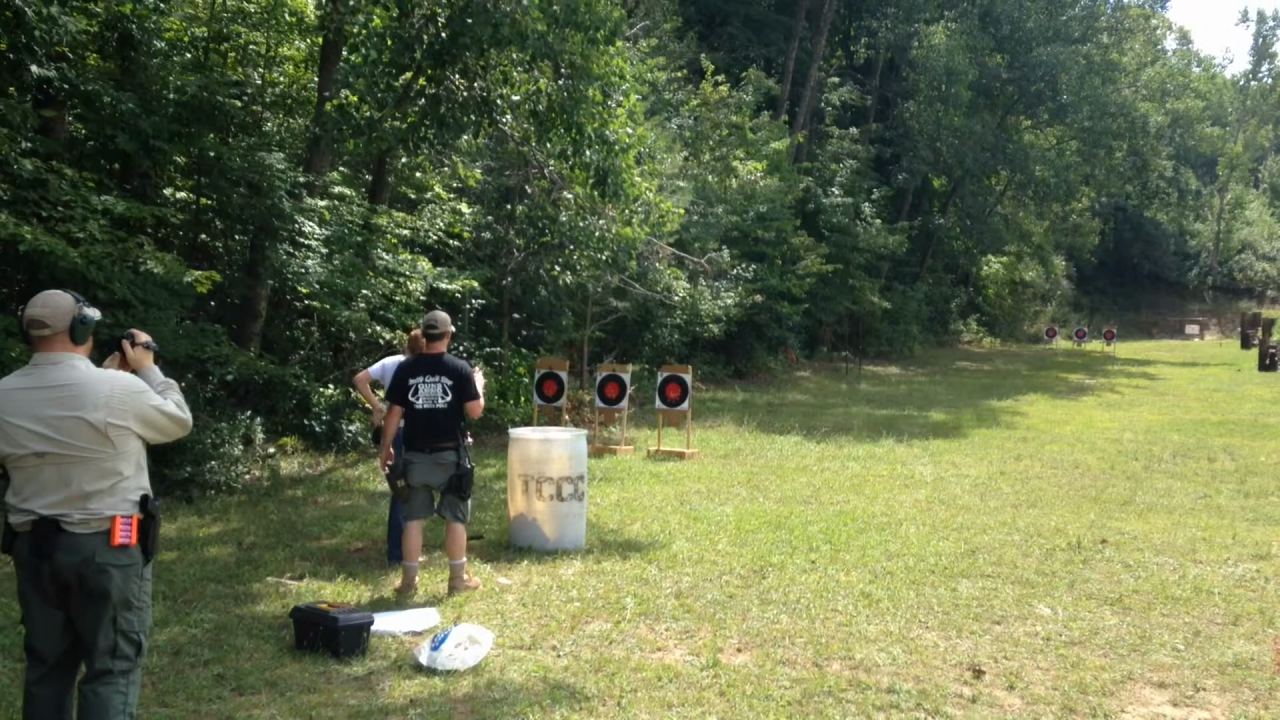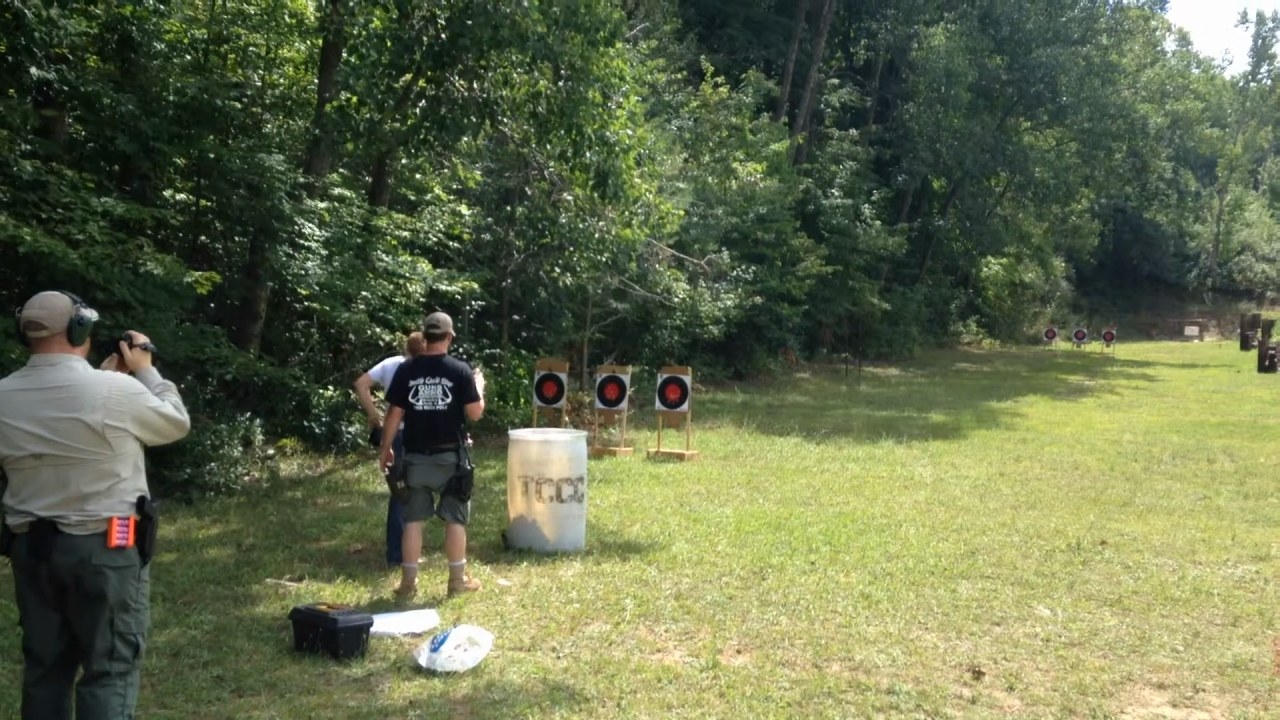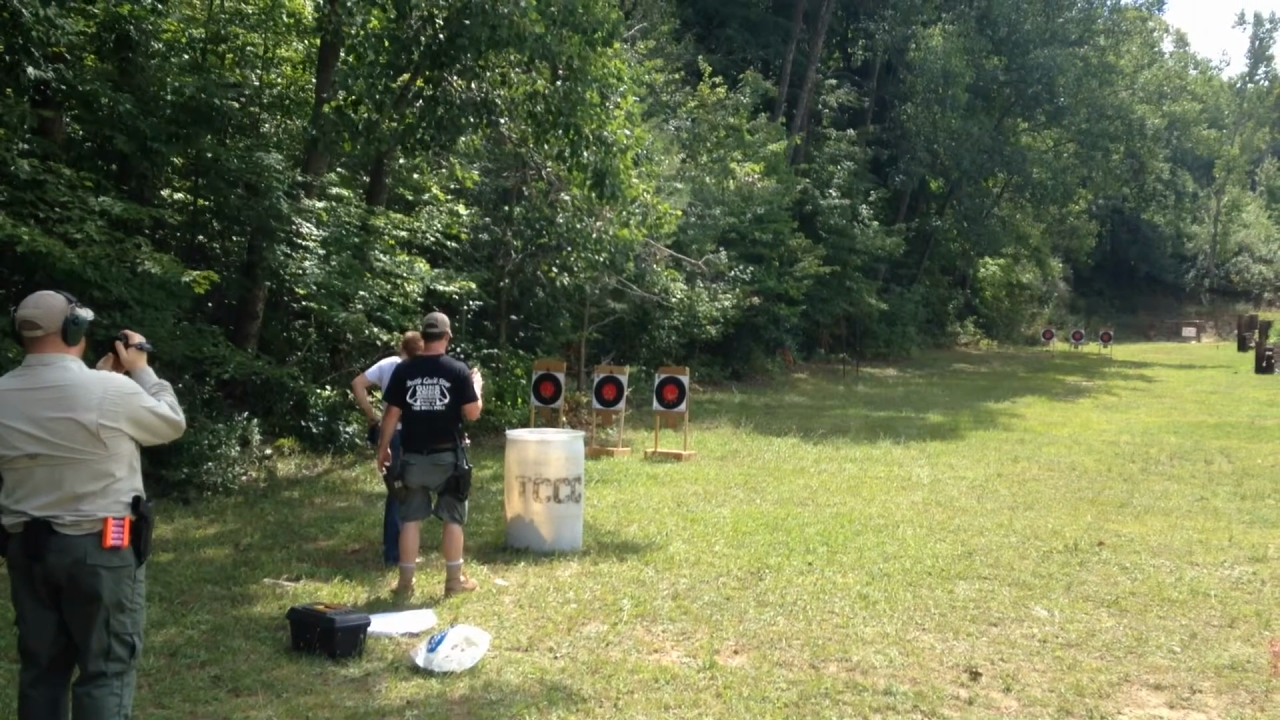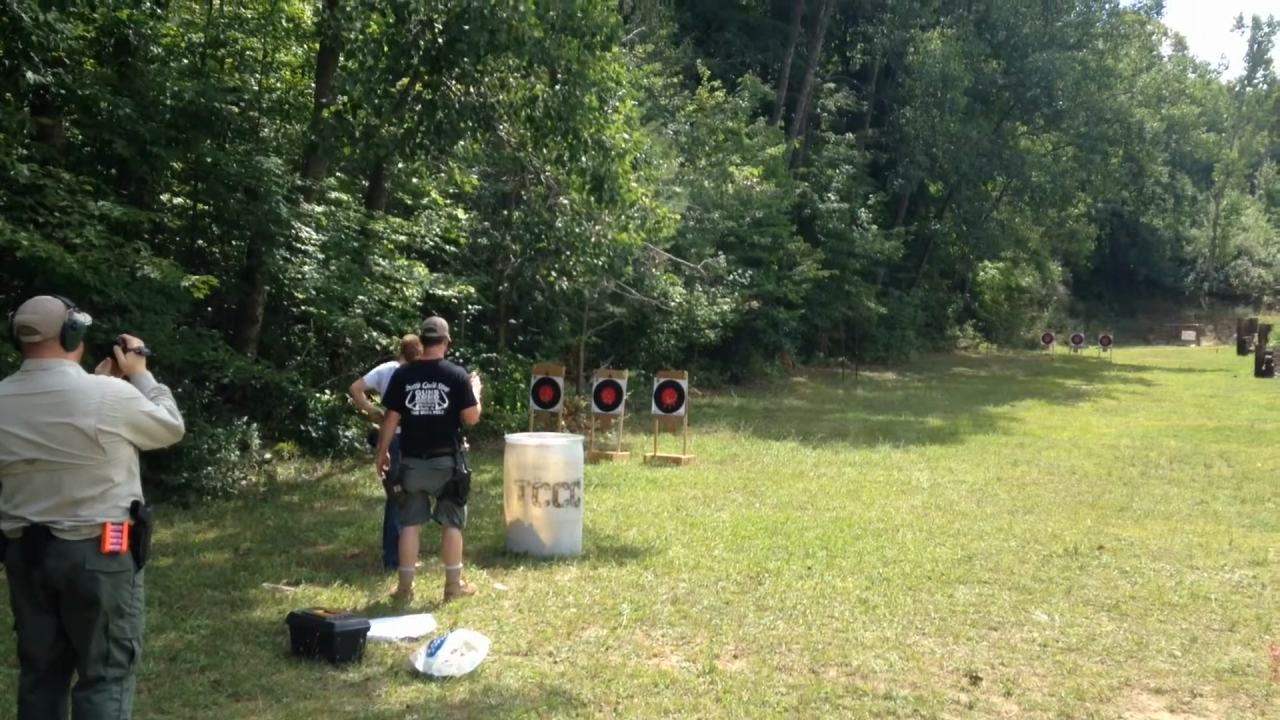
dt=0.3s
person 1, frame 1
right shoulder: (119, 389)
right elbow: (179, 422)
right wrist: (146, 369)
right hip: (106, 546)
left knee: (46, 664)
right knee: (112, 666)
person 1, frame 2
right shoulder: (116, 391)
right elbow: (177, 424)
right wrist: (145, 370)
right hip: (105, 548)
left knee: (45, 666)
right knee: (111, 668)
person 1, frame 3
right shoulder: (110, 391)
right elbow: (173, 424)
right wrist: (140, 370)
right hip: (100, 547)
left knee: (41, 665)
right knee: (106, 667)
person 1, frame 4
right shoulder: (109, 396)
right elbow: (171, 428)
right wrist: (138, 374)
right hip: (99, 553)
left knee: (40, 671)
right knee: (106, 673)
person 2, frame 1
left shoulder: (406, 368)
right shoulder: (459, 368)
left elbow: (394, 412)
right elbow: (475, 411)
left wrist: (386, 447)
right wrist: (479, 384)
left hip: (416, 455)
right hip: (449, 455)
left knee: (413, 517)
right knee: (455, 516)
left ankle: (409, 580)
right ankle: (458, 579)
person 2, frame 2
left shoulder: (406, 370)
right shoulder: (460, 370)
left elbow: (395, 413)
right elbow: (475, 413)
left wrist: (385, 448)
right wrist: (479, 385)
left hip: (416, 457)
right hip: (449, 456)
left knee: (413, 518)
right knee: (455, 518)
left ankle: (408, 581)
right ankle: (458, 580)
person 2, frame 3
left shoulder: (404, 370)
right shoulder: (458, 370)
left elbow: (392, 414)
right elbow: (473, 413)
left wrist: (383, 448)
right wrist: (477, 386)
left hip: (413, 457)
right hip: (447, 456)
left knee: (410, 518)
right knee: (452, 518)
left ankle: (406, 581)
right ankle: (455, 580)
person 2, frame 4
left shoulder: (402, 374)
right shoulder: (457, 374)
left elbow: (392, 417)
right elbow: (472, 417)
left wrist: (382, 452)
right wrist: (476, 389)
left hip: (412, 461)
right hip: (446, 460)
left knee: (410, 522)
right knee: (451, 522)
left ankle: (405, 585)
right ankle: (454, 584)
person 3, frame 1
left shoulder: (391, 363)
left elbow: (359, 379)
left wrist: (377, 406)
left hip: (394, 434)
left ankle: (397, 550)
right ankle: (398, 552)
person 3, frame 2
left shoulder: (391, 364)
left elbow: (361, 384)
left wrist: (373, 414)
left hip: (393, 434)
left ankle: (396, 551)
right ankle: (398, 554)
person 3, frame 3
left shoulder: (387, 364)
left elbow: (357, 384)
left wrist: (371, 415)
left hip: (391, 434)
left knee: (396, 492)
left ankle: (393, 551)
right ankle: (396, 553)
person 3, frame 4
left shoulder: (386, 369)
left elbow: (355, 389)
left wrist: (372, 410)
left hip: (391, 438)
left ankle: (393, 555)
right ankle: (395, 557)
